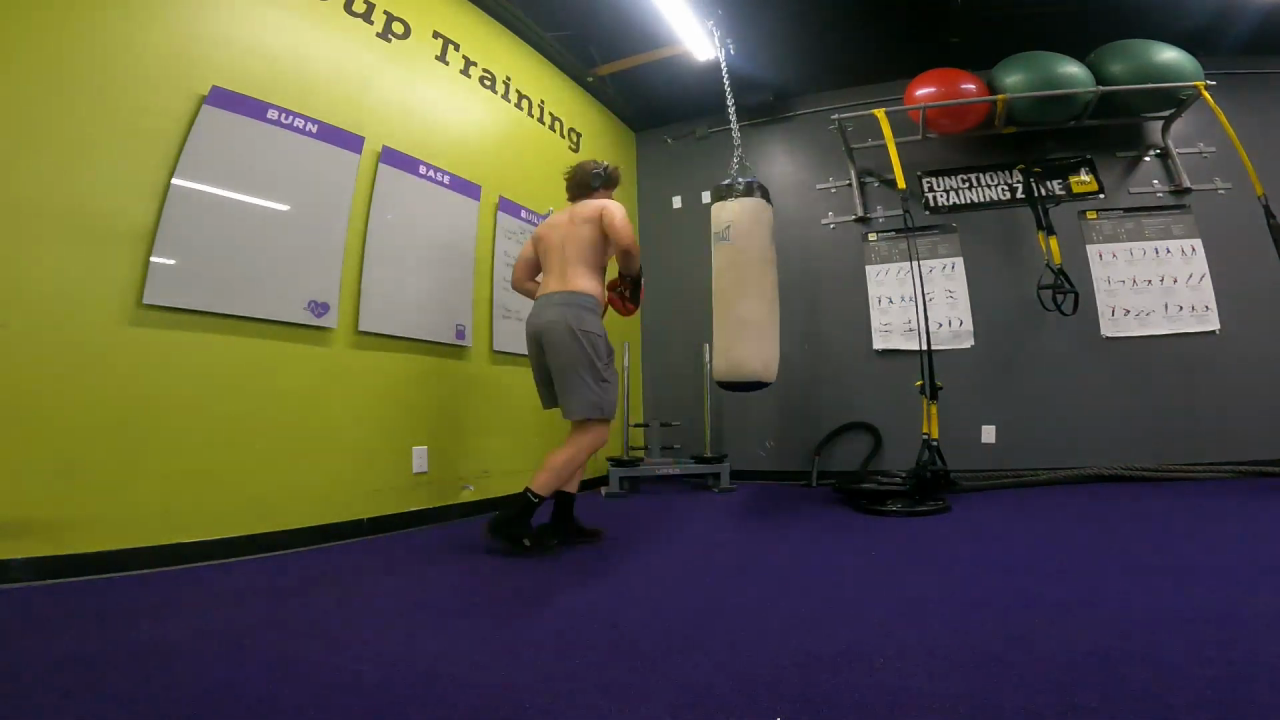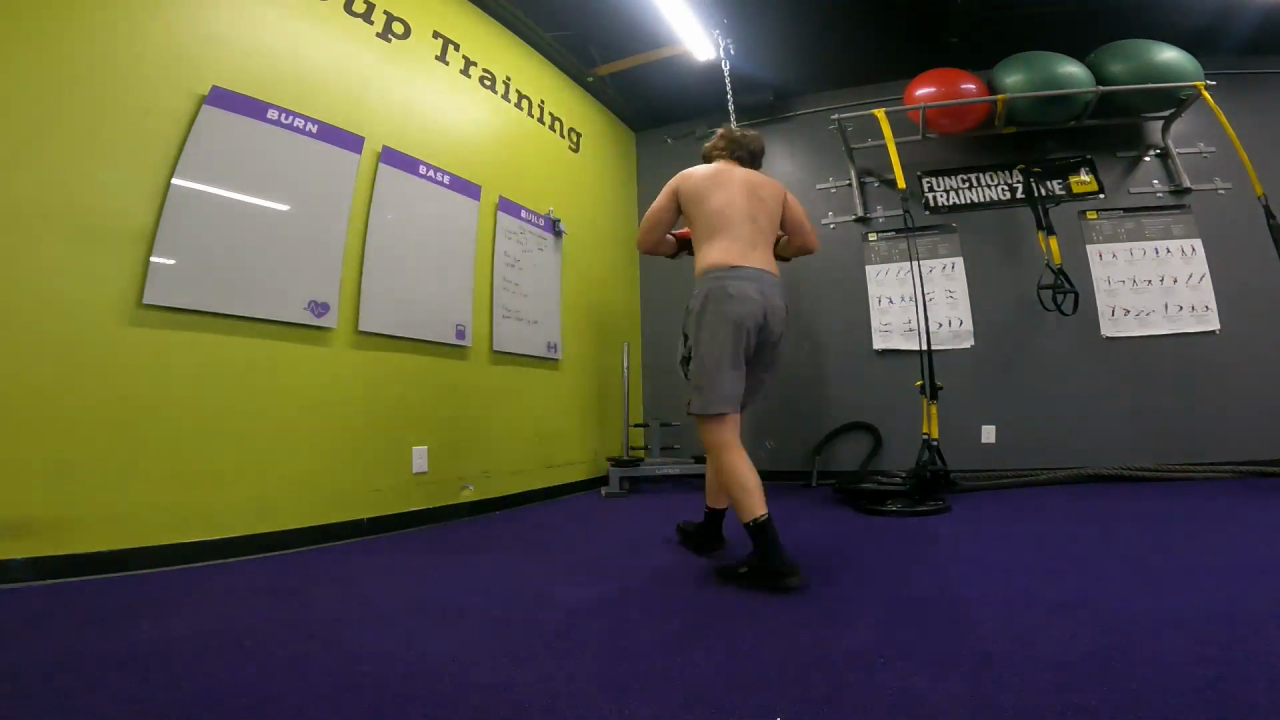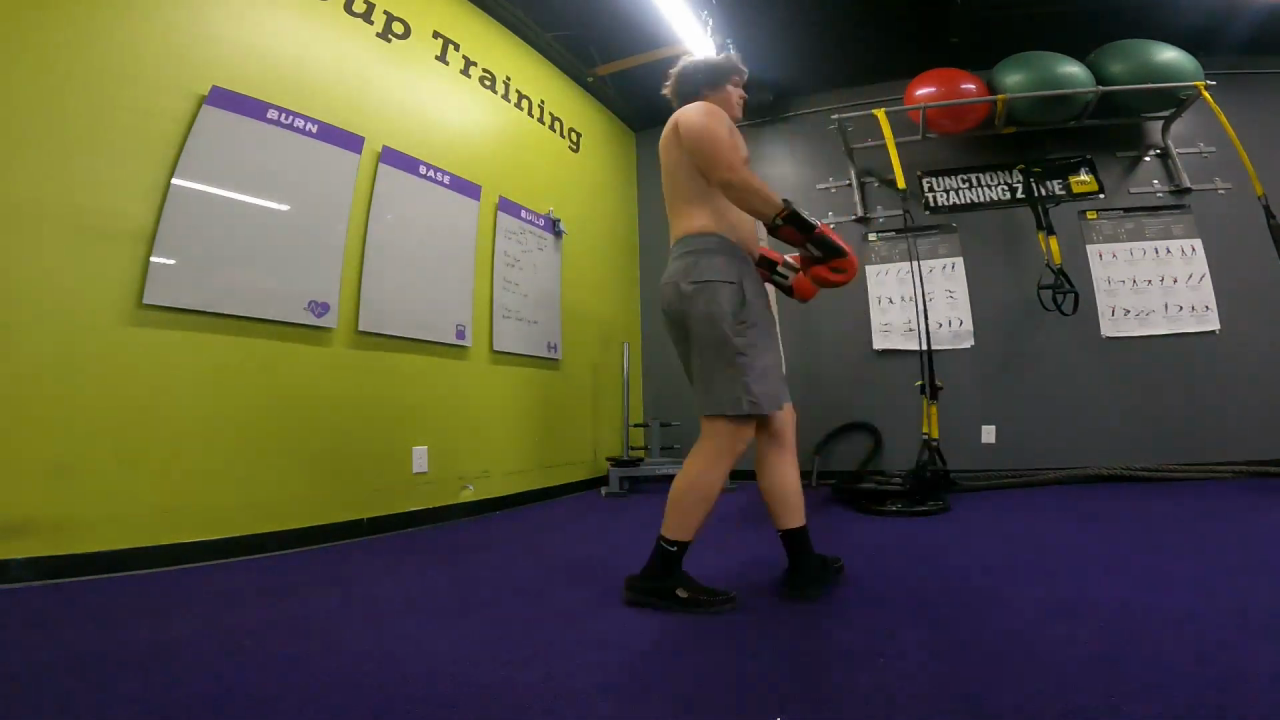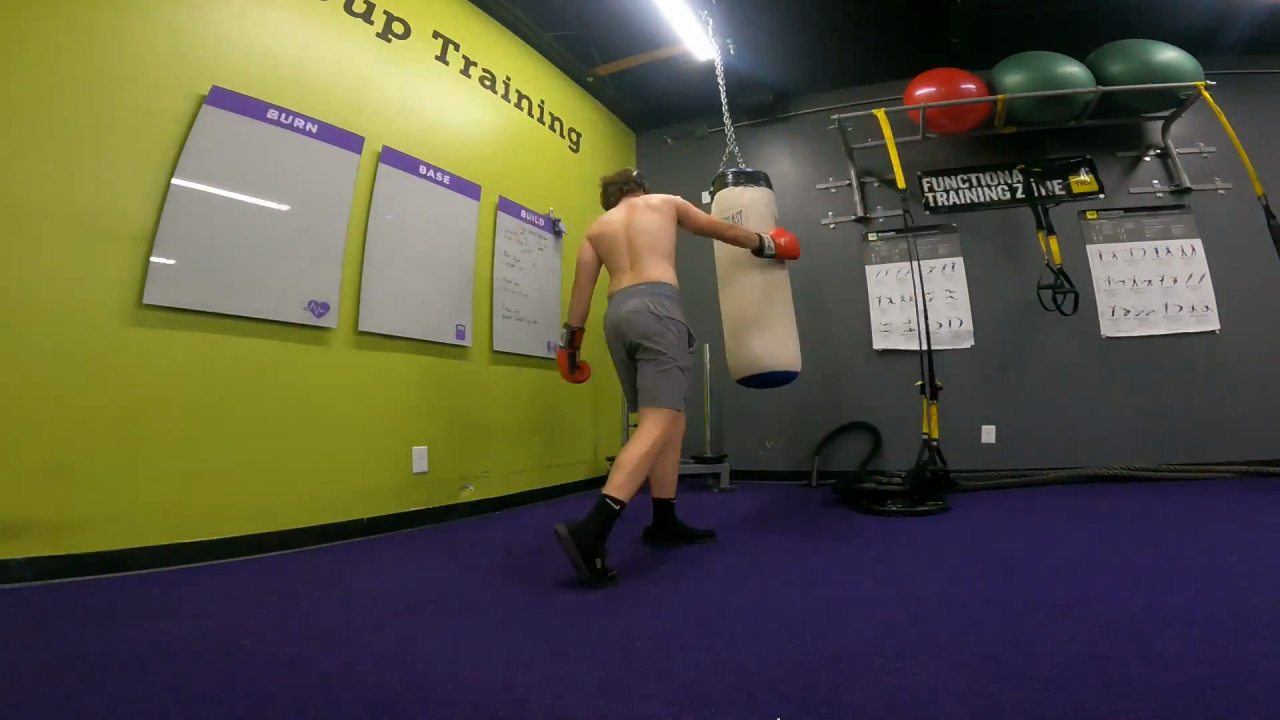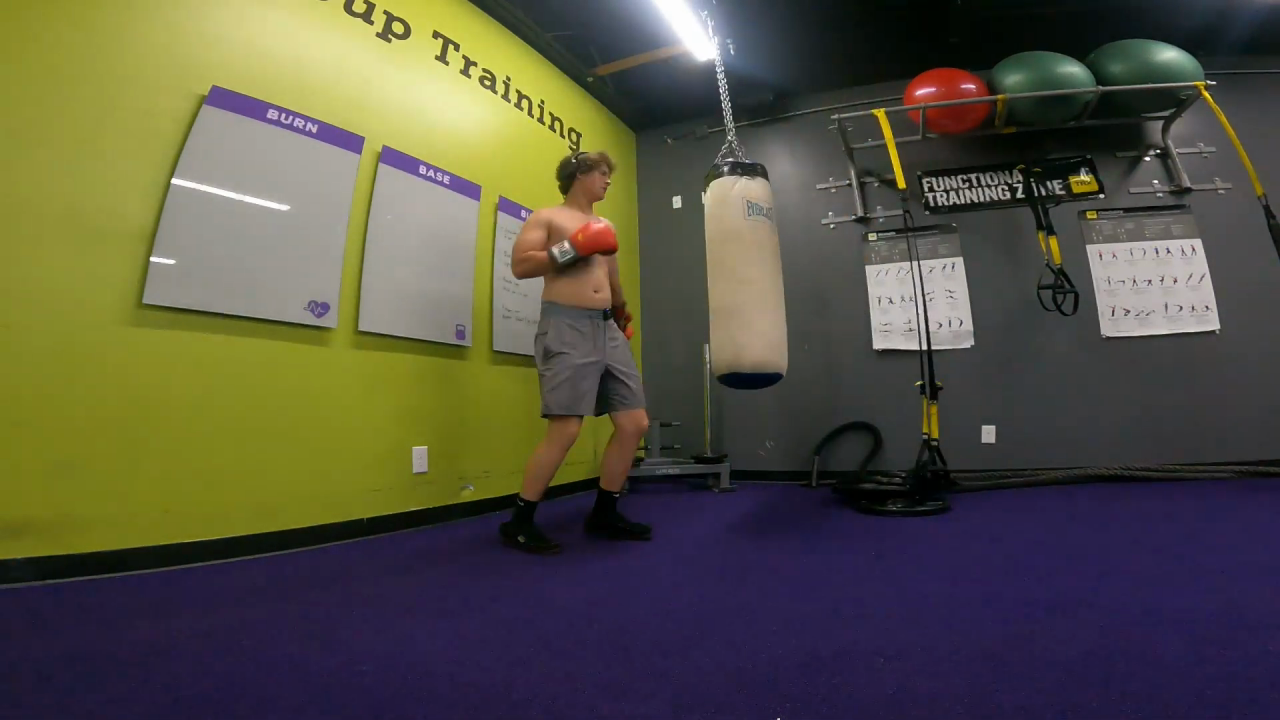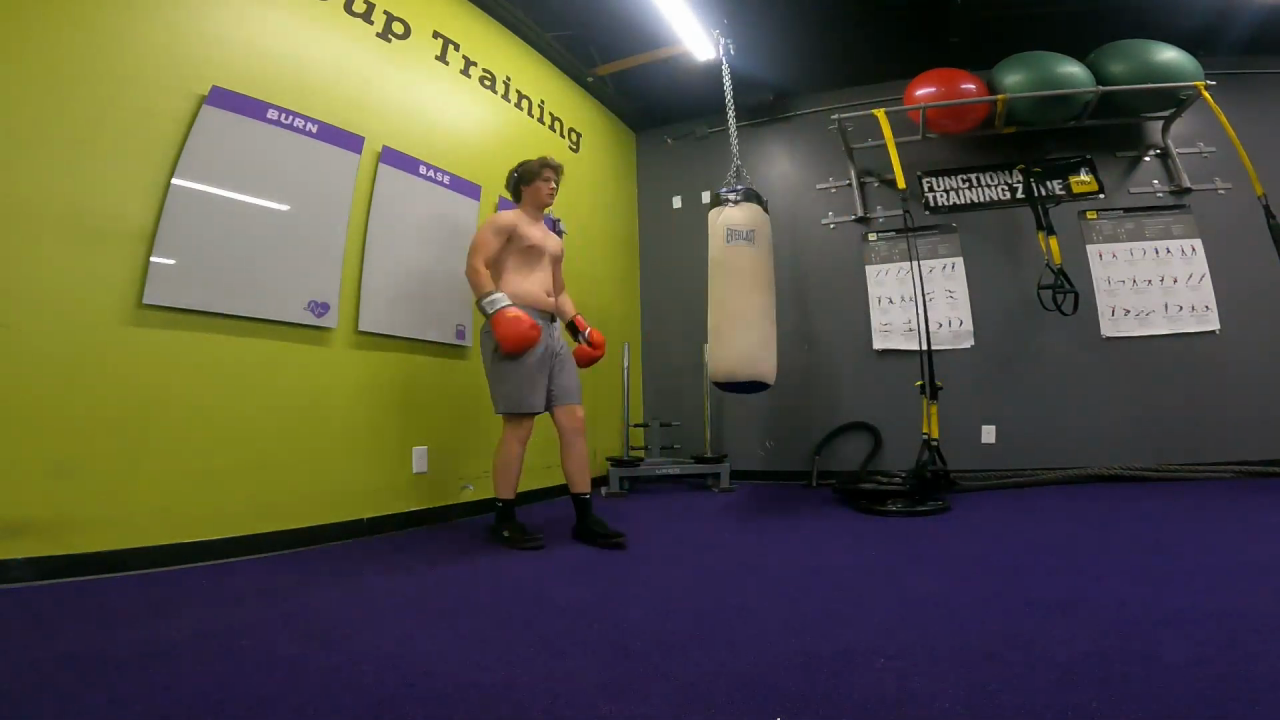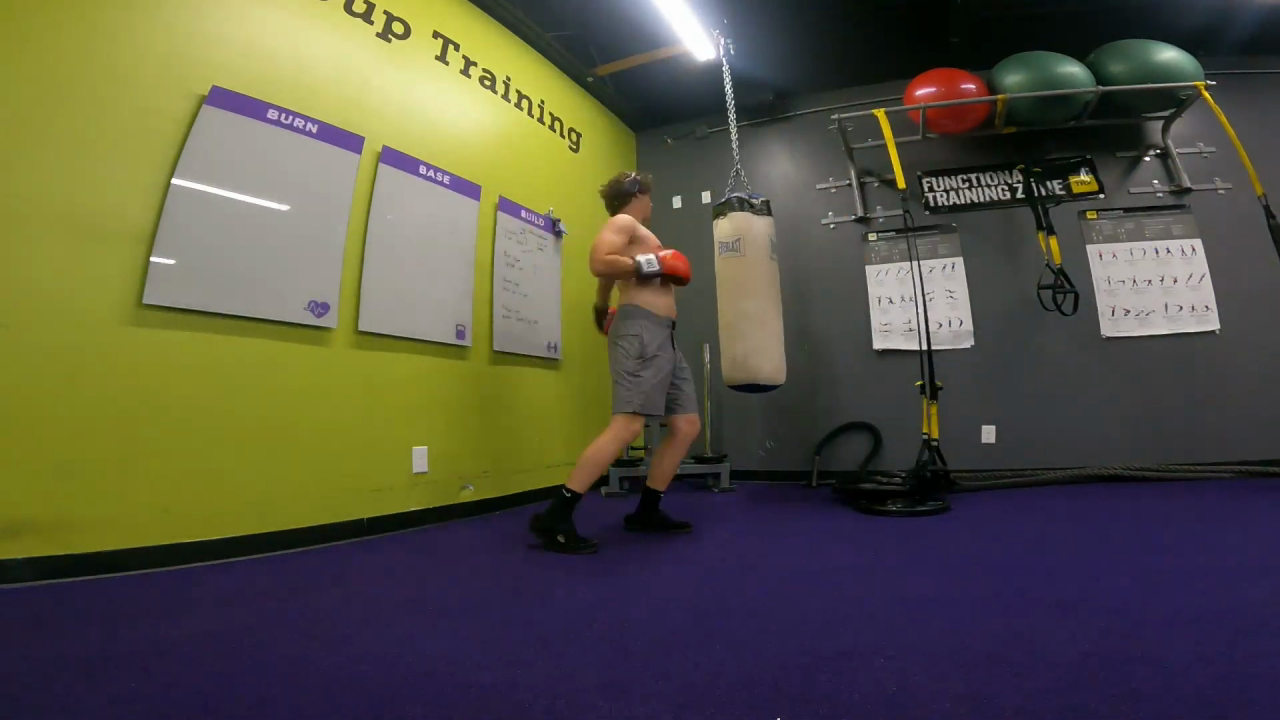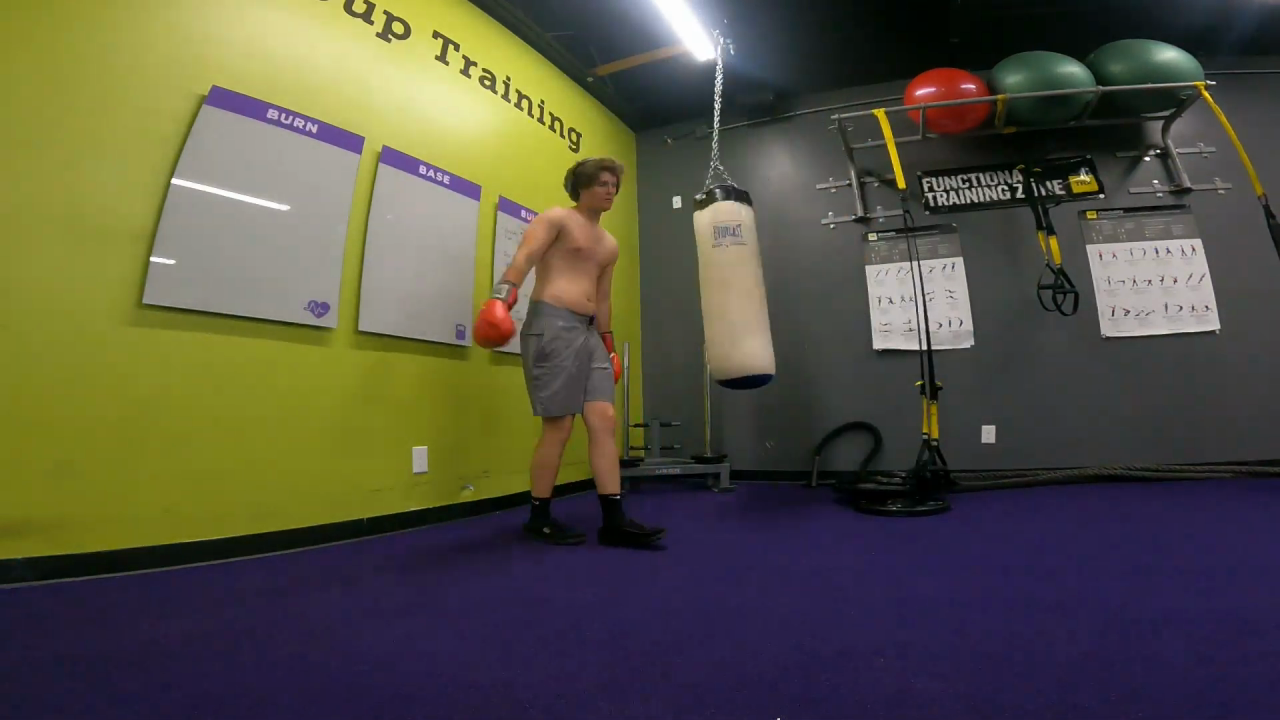
dt=0.2s
person 1, frame 1
left shoulder: (548, 224)
right shoulder: (605, 207)
left elbow: (521, 280)
right elbow: (628, 243)
right wrist: (632, 283)
left hip: (545, 318)
right hip: (578, 320)
left knee: (585, 428)
right knee: (595, 434)
left ankle: (562, 520)
right ankle: (513, 515)
person 1, frame 2
left shoulder: (687, 179)
right shoulder: (772, 186)
left elbow: (645, 239)
right elbow: (807, 243)
left hip: (718, 295)
right hip: (768, 294)
left knee: (719, 433)
right knee: (721, 428)
left ankle: (770, 558)
right ankle: (712, 524)
person 1, frame 3
left shoulder: (685, 140)
right shoulder: (699, 115)
right elbow: (733, 176)
left wrist: (777, 266)
right wrist: (800, 224)
left hip: (703, 280)
right hip: (717, 279)
left knee: (778, 425)
right knee: (731, 434)
person 1, frame 4
left shoulder: (598, 228)
right shoulder: (661, 206)
left elbow: (582, 282)
right elbow: (714, 227)
left wrist: (571, 341)
right wrist: (764, 244)
left hip: (623, 319)
right hip: (651, 314)
left knee: (666, 423)
right knee: (658, 427)
left ankle: (663, 521)
right ankle: (591, 529)
person 1, frame 5
left shoulder: (596, 223)
right shoulder: (548, 217)
right elbow: (519, 264)
left wrist: (620, 313)
right wrist: (567, 251)
left hip: (604, 330)
right hip: (567, 330)
left knee: (635, 425)
right knee: (565, 431)
left ankle: (605, 512)
right ankle: (519, 523)
person 1, frame 6
left shoulder: (550, 237)
right shoulder: (507, 220)
right elbow: (475, 266)
left wrist: (580, 328)
right wrist: (496, 306)
left hip: (544, 333)
right hip: (514, 329)
left knee: (574, 423)
right knee: (520, 426)
left ankle: (585, 517)
right ankle: (504, 519)
person 1, frame 7
left shoulder: (630, 231)
right shoulder: (624, 222)
left elbow: (605, 300)
right elbow: (601, 262)
right wrist: (657, 265)
left hip: (661, 339)
right hip: (642, 334)
left knee: (687, 428)
right knee: (624, 430)
left ankle: (648, 511)
right ankle: (555, 517)
person 1, frame 8
left shoulder: (608, 242)
right shoulder: (557, 218)
right elbow: (524, 257)
left wrist: (609, 342)
right wrist: (501, 295)
left hip: (585, 334)
right hip: (552, 327)
left knee: (604, 421)
right knee: (558, 426)
left ankle: (615, 523)
right ankle: (540, 517)
